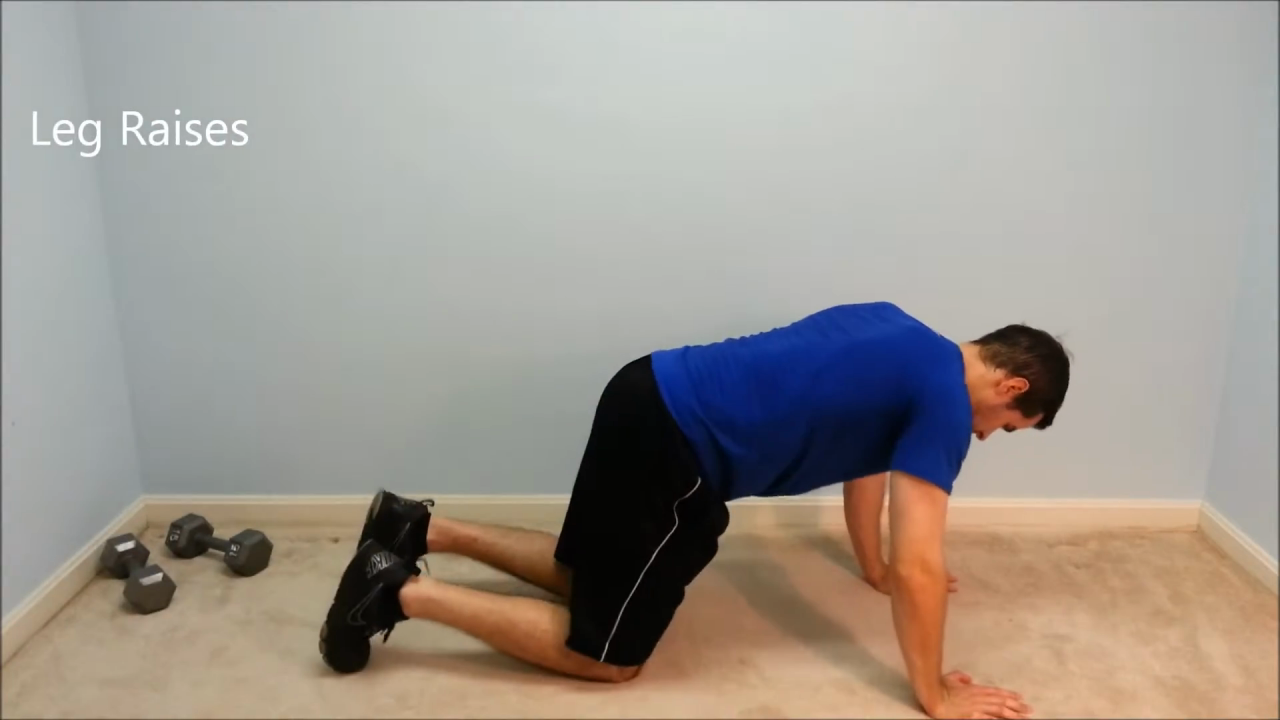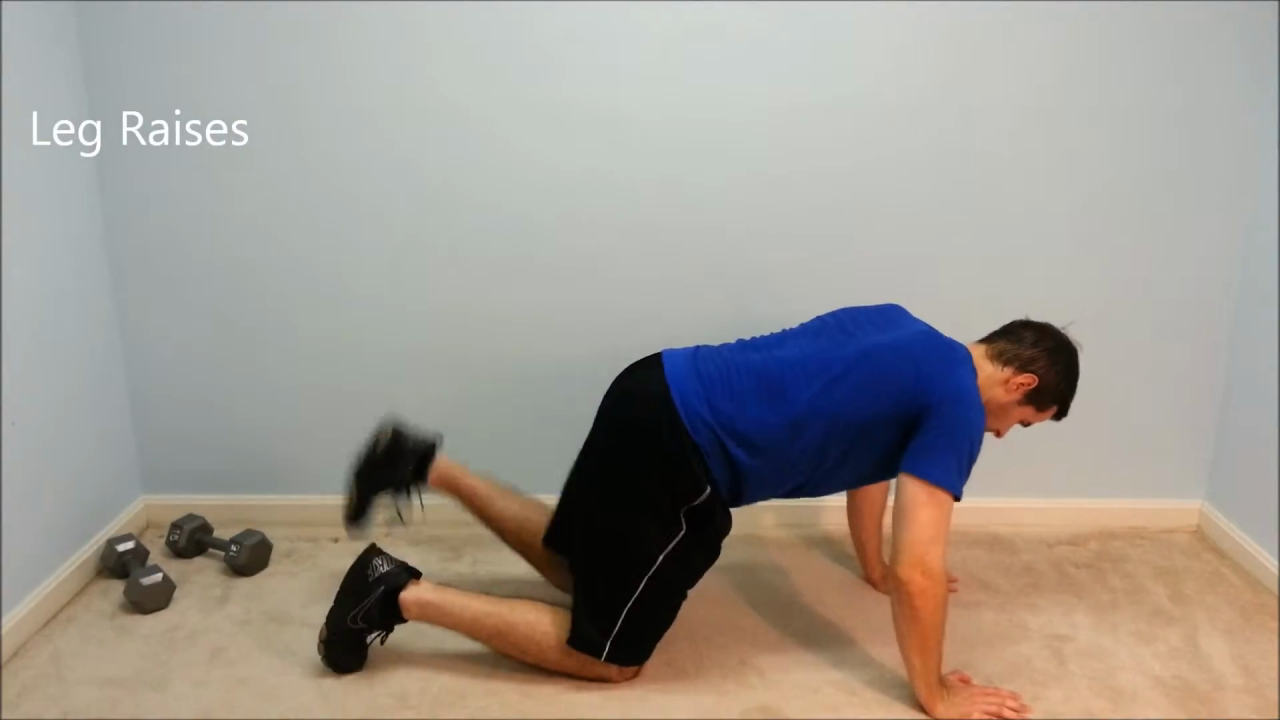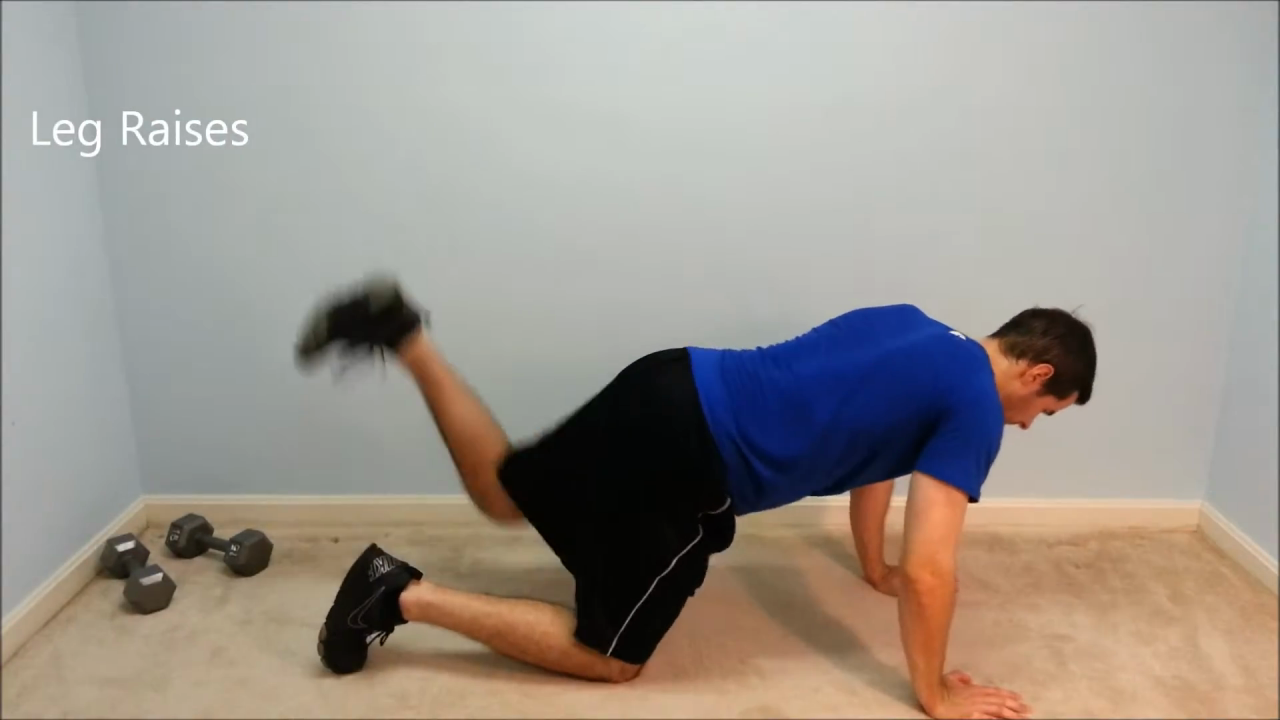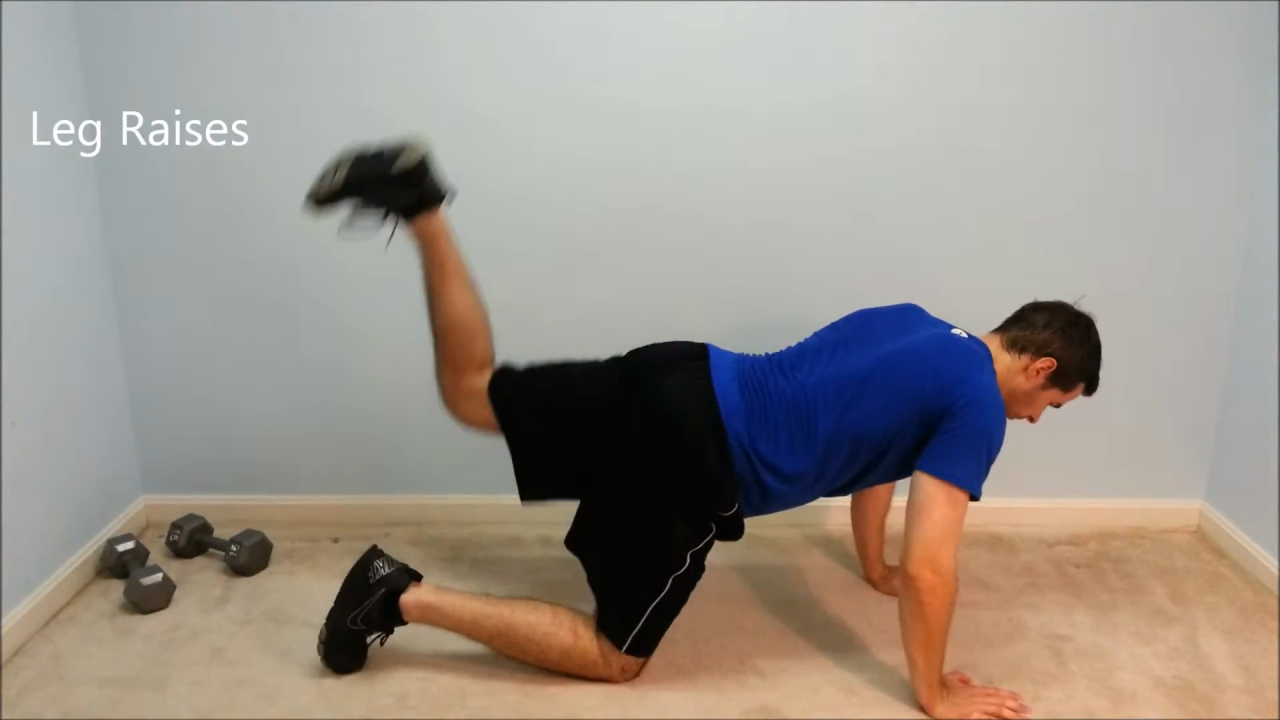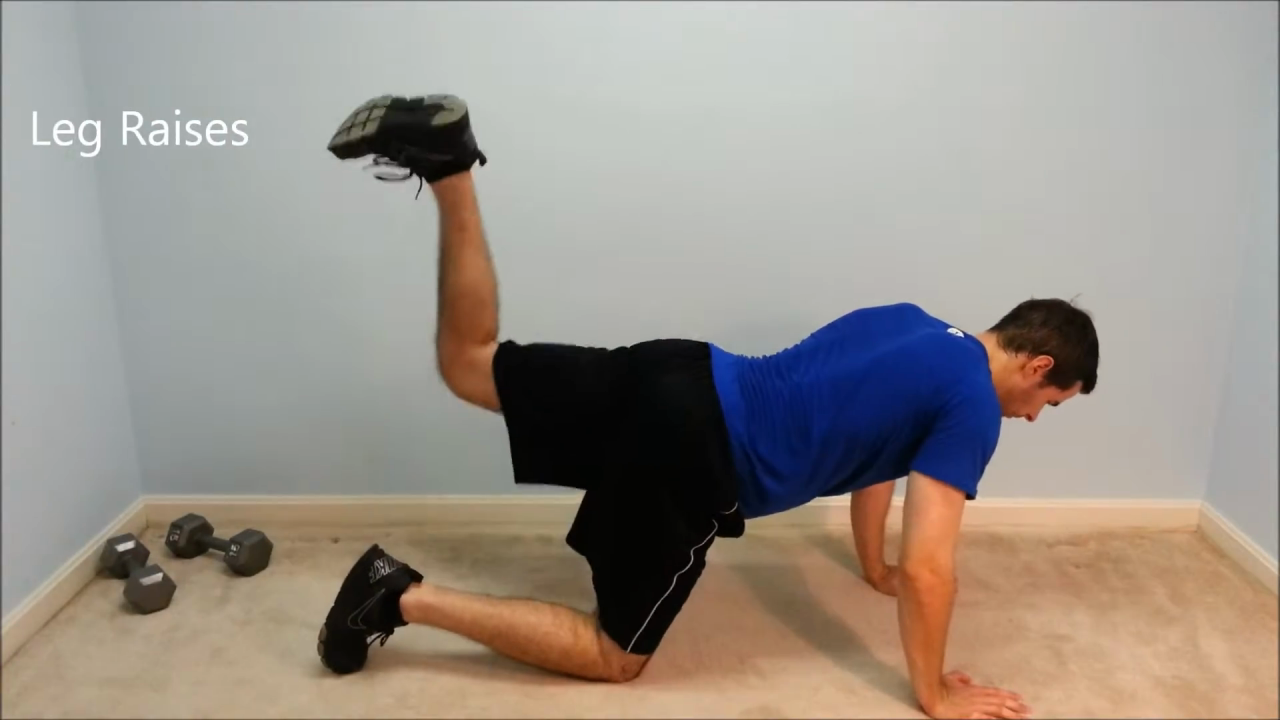
dt=0.2s
person 1, frame 1
left shoulder: (907, 340)
right shoulder: (944, 396)
left elbow: (864, 448)
right elbow: (920, 570)
left wrist: (872, 566)
left hip: (649, 398)
right hip: (667, 451)
left knee: (587, 574)
right knee: (603, 653)
left ankle: (423, 529)
right ankle: (405, 591)
person 1, frame 2
left shoulder: (910, 337)
right shoulder: (956, 402)
right elbow: (920, 574)
left wrist: (873, 565)
left hip: (656, 393)
right hip: (673, 454)
left knee: (572, 559)
right knee: (606, 654)
left ankle: (426, 465)
right ankle: (406, 595)
person 1, frame 3
left shoulder: (920, 335)
right shoulder: (975, 404)
right elbow: (928, 572)
left wrist: (873, 567)
left hip: (669, 385)
right hip: (683, 459)
left knee: (504, 492)
right knee: (606, 654)
left ankle: (401, 334)
right ankle: (407, 595)
person 1, frame 4
left shoulder: (919, 331)
right shoulder: (974, 406)
right elbow: (928, 569)
left wrist: (873, 568)
left hip: (677, 376)
right hip: (685, 455)
left knee: (472, 392)
right knee: (612, 656)
left ankle: (420, 202)
right ankle: (408, 598)
person 1, frame 5
left shoulder: (916, 329)
right shoulder: (971, 405)
right elbow: (928, 570)
left wrist: (873, 568)
left hip: (676, 375)
right hip: (687, 453)
left knee: (468, 364)
right knee: (614, 655)
left ankle: (449, 165)
right ankle: (410, 598)
